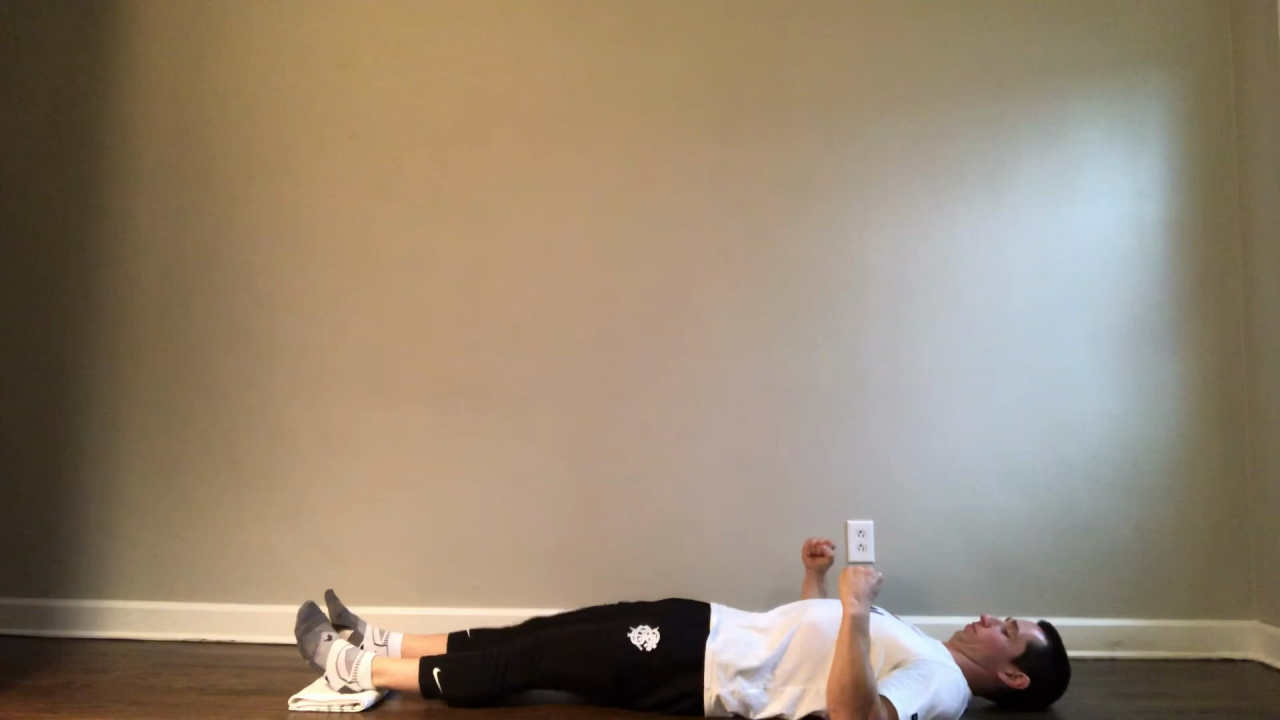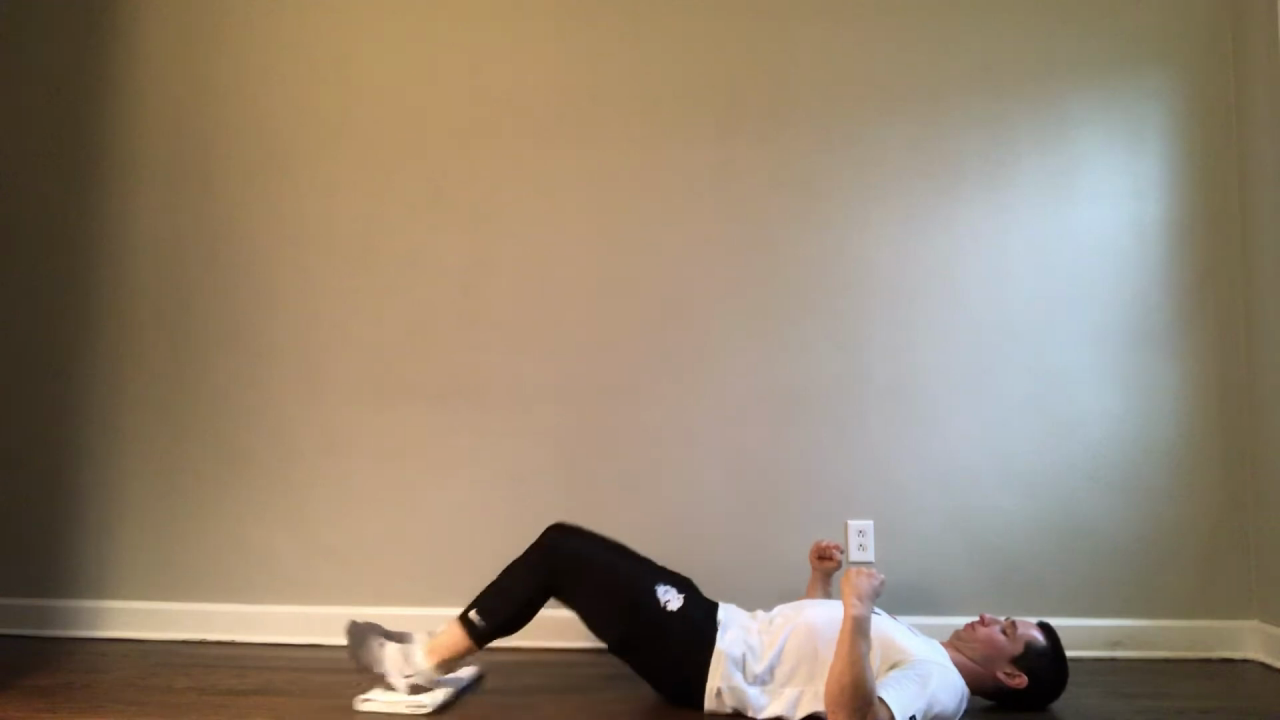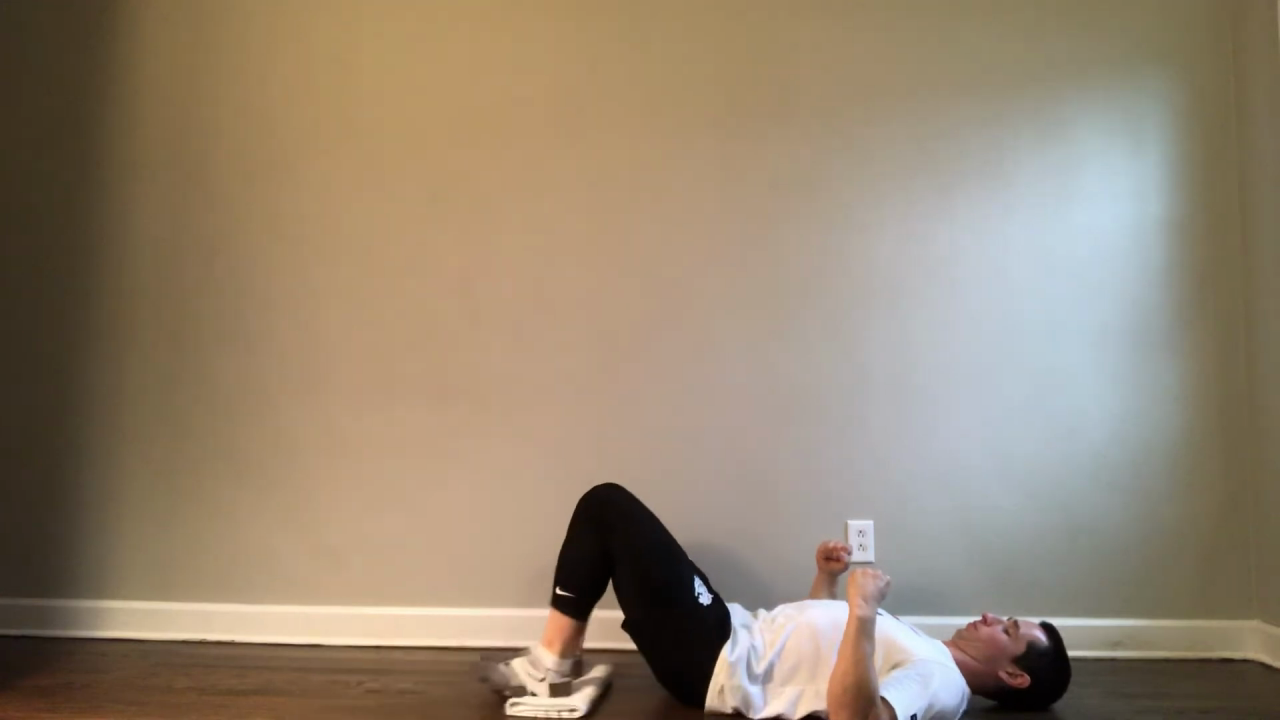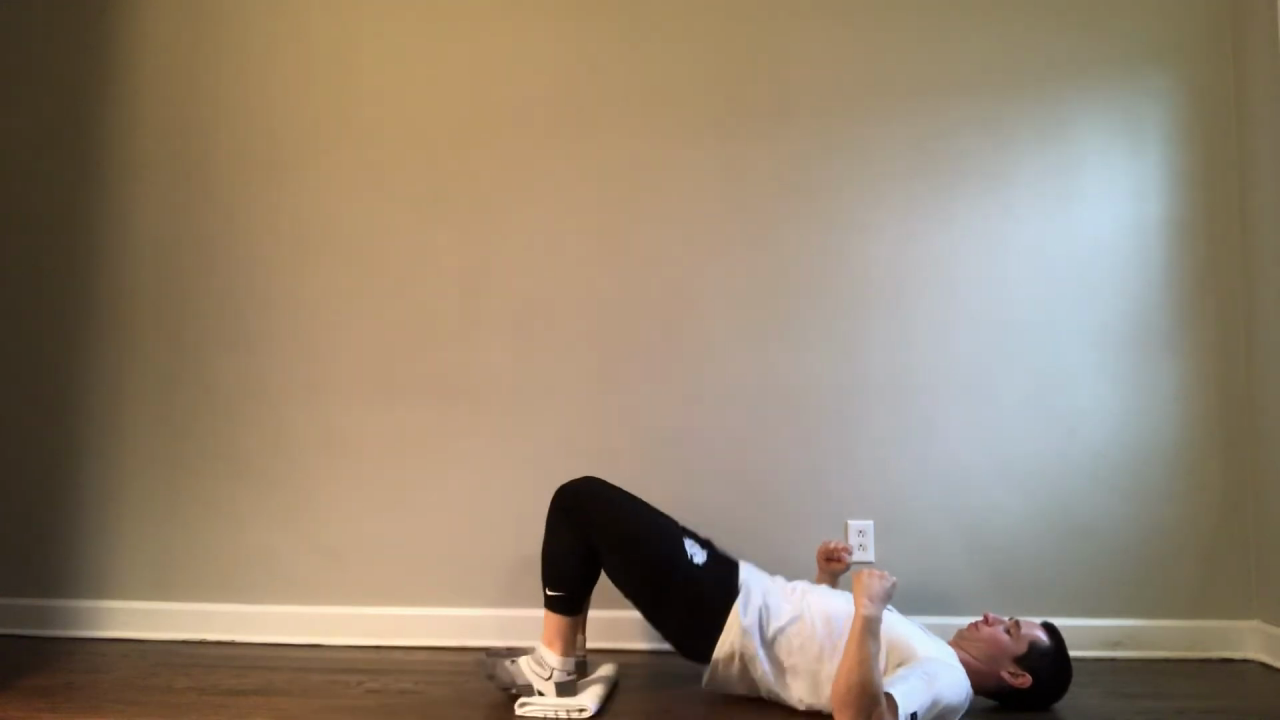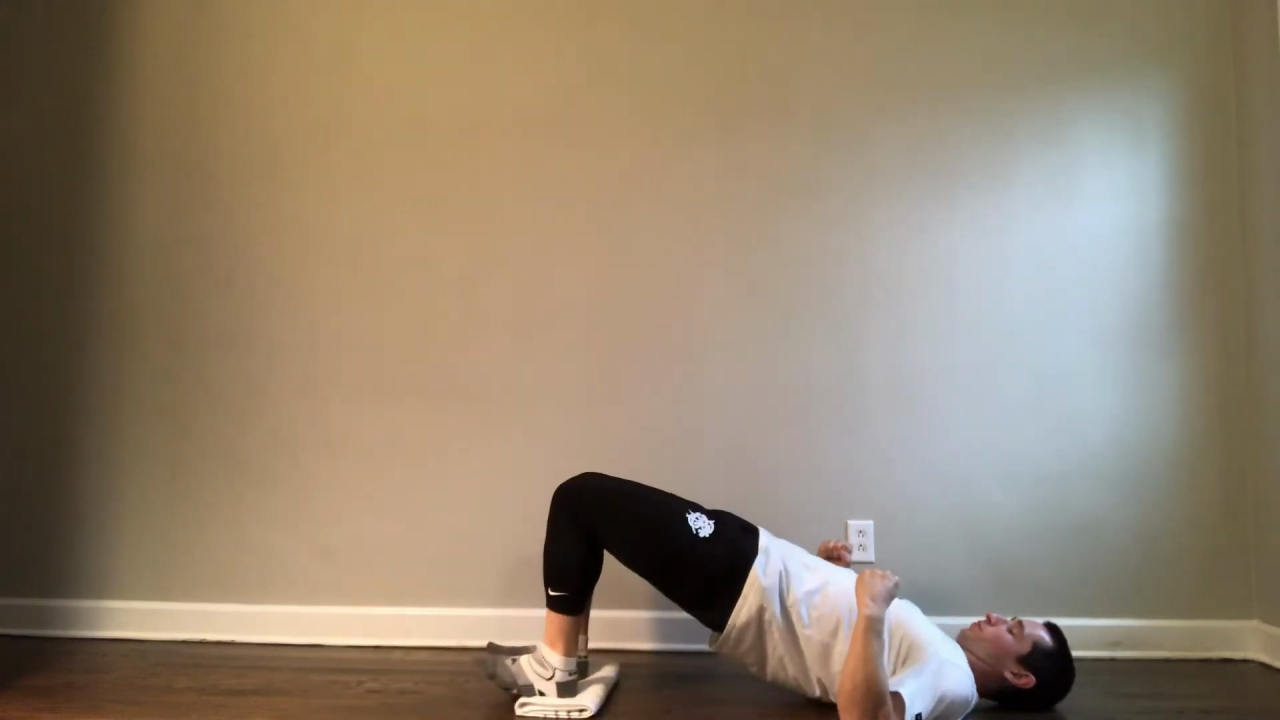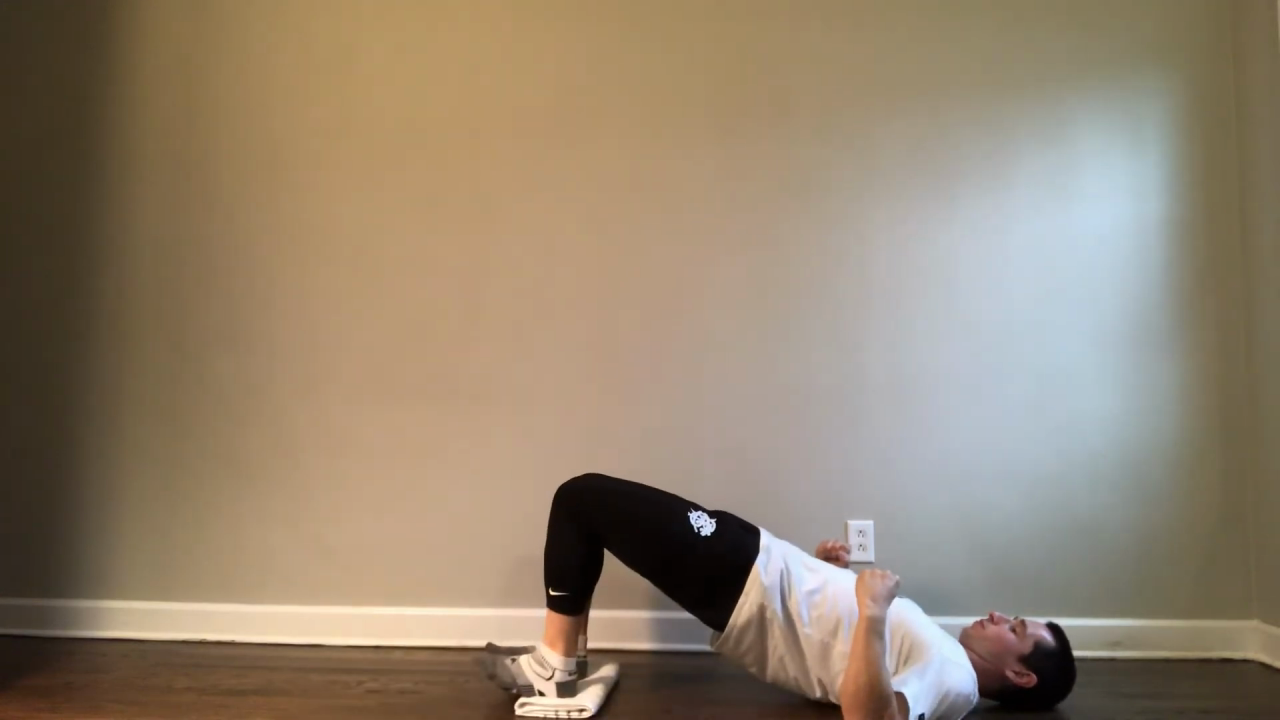
dt=0.5s
person 1, frame 1
right shoulder: (922, 650)
left wrist: (854, 609)
right wrist: (816, 578)
right hip: (716, 628)
right knee: (540, 636)
right ankle: (384, 646)
person 1, frame 2
right shoulder: (926, 654)
left wrist: (858, 611)
right wrist: (822, 580)
right hip: (723, 630)
left knee: (561, 551)
right knee: (567, 546)
left ankle: (423, 661)
right ankle: (432, 653)
person 1, frame 3
right shoulder: (927, 655)
left wrist: (861, 612)
right wrist: (828, 580)
left hip: (718, 665)
right hip: (736, 631)
left knee: (607, 505)
right knee: (607, 510)
left ankle: (551, 665)
right ankle: (550, 663)
person 1, frame 4
right shoulder: (933, 660)
left wrist: (868, 611)
right wrist: (828, 582)
left hip: (731, 616)
right hip: (744, 601)
left knee: (578, 501)
right knee: (587, 502)
left ankle: (552, 670)
right ankle: (556, 664)
person 1, frame 5
right shoulder: (940, 658)
left wrist: (871, 611)
right wrist: (837, 576)
left hip: (747, 578)
right hip: (753, 569)
left knee: (581, 498)
right knee: (586, 498)
left ankle: (554, 666)
right ankle: (558, 662)
person 1, frame 6
right shoulder: (941, 657)
left wrist: (873, 611)
right wrist: (833, 576)
left hip: (748, 581)
right hip: (759, 569)
left knee: (580, 498)
right knee: (587, 498)
left ankle: (556, 668)
right ankle: (561, 662)
